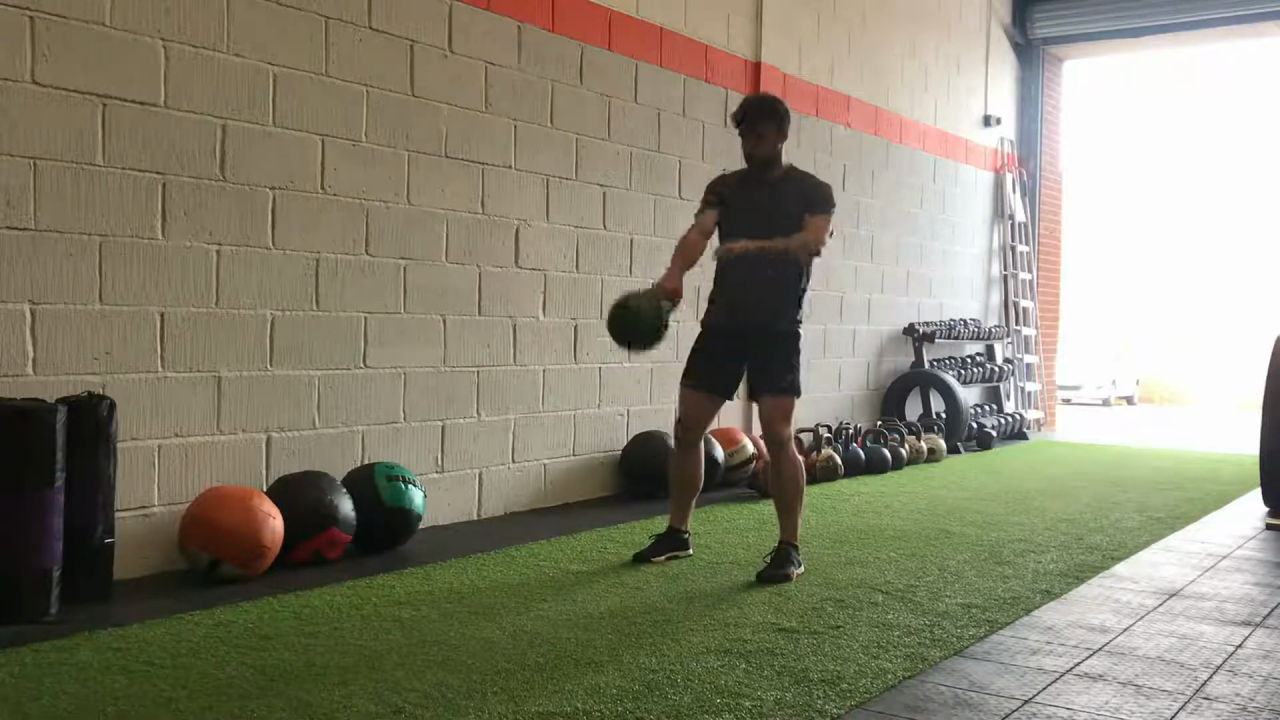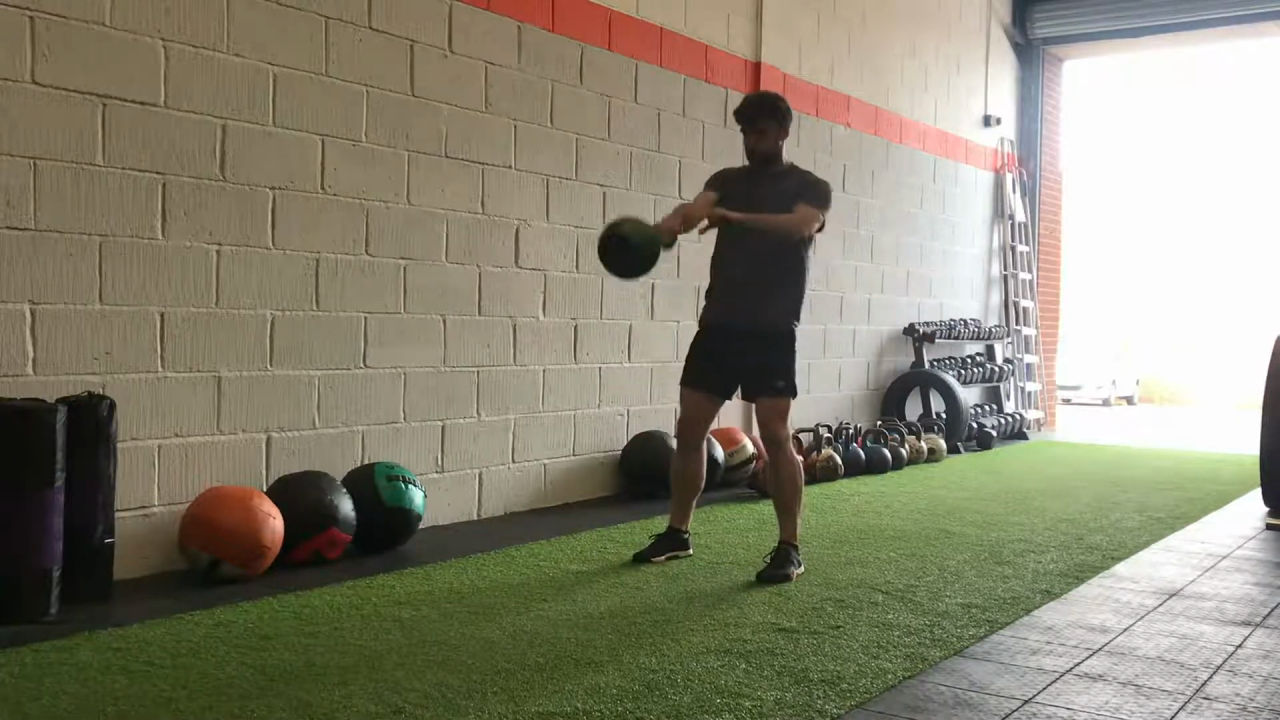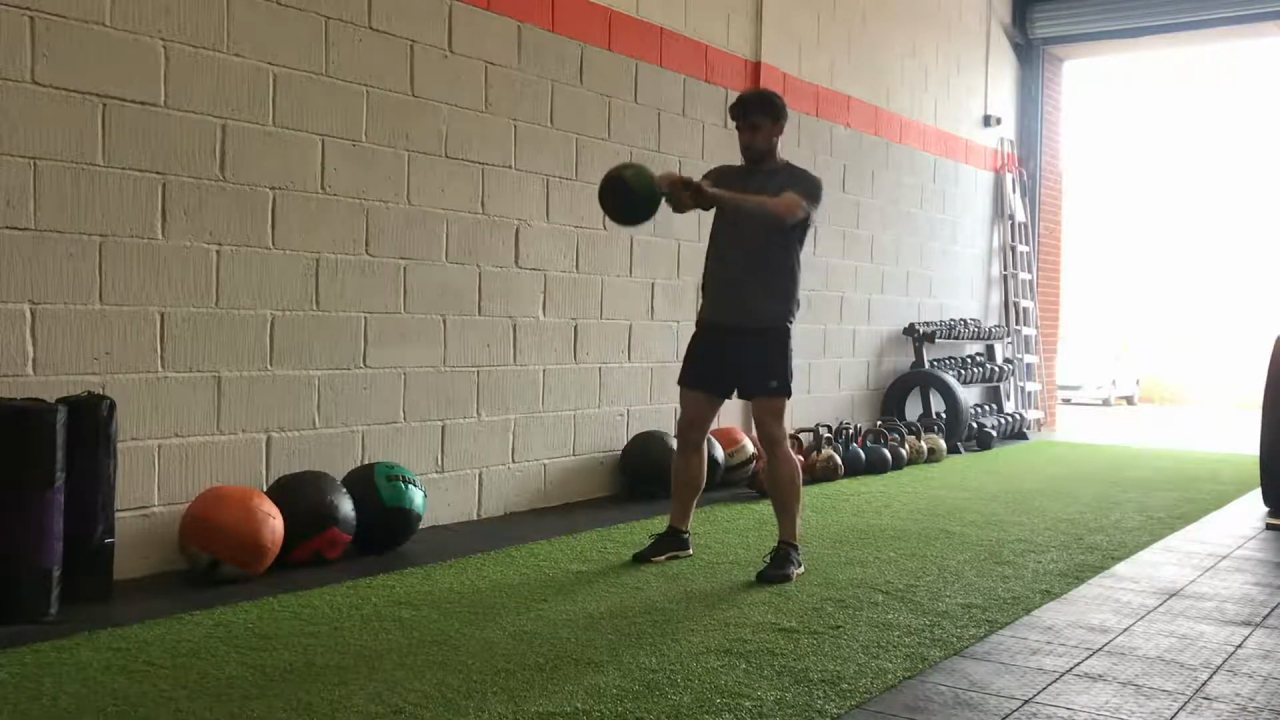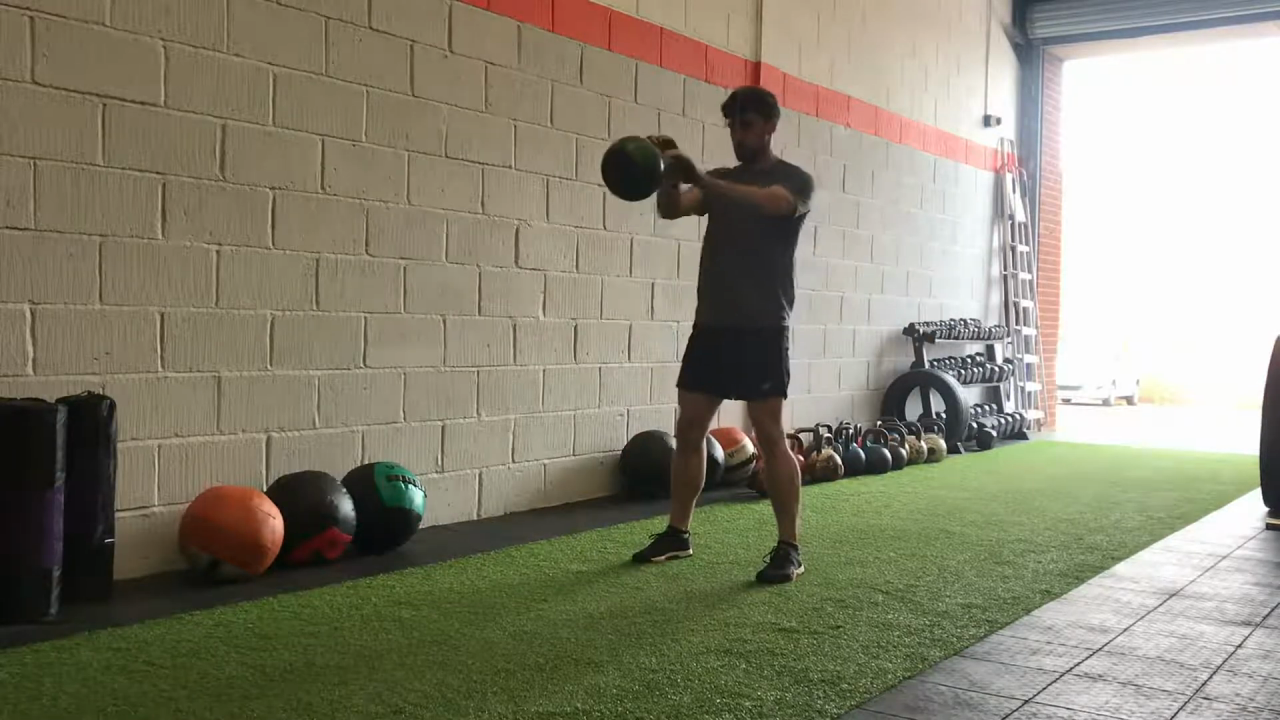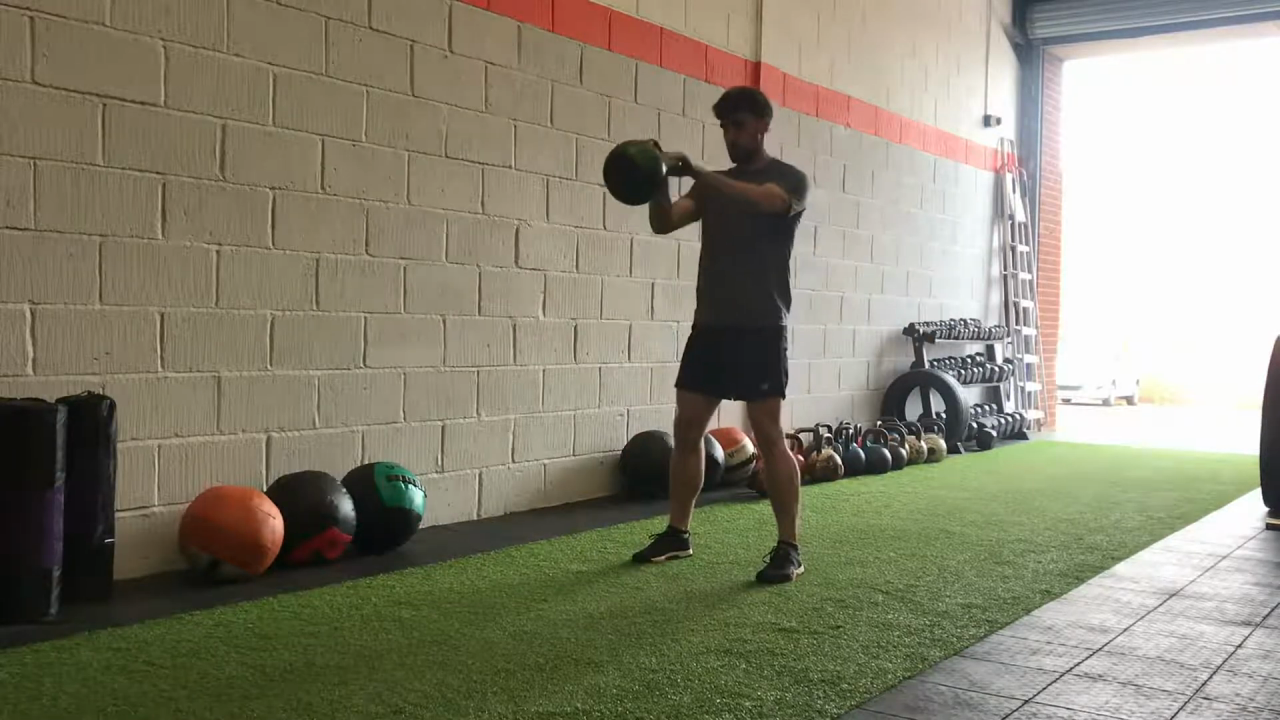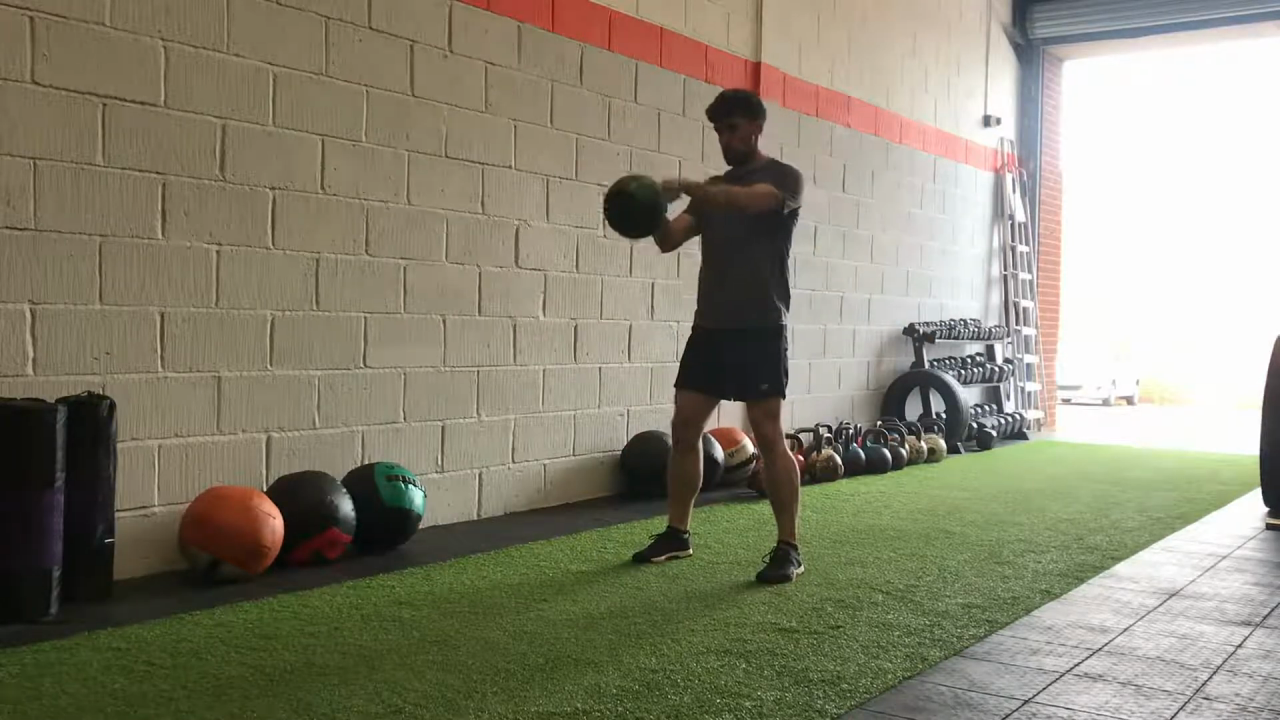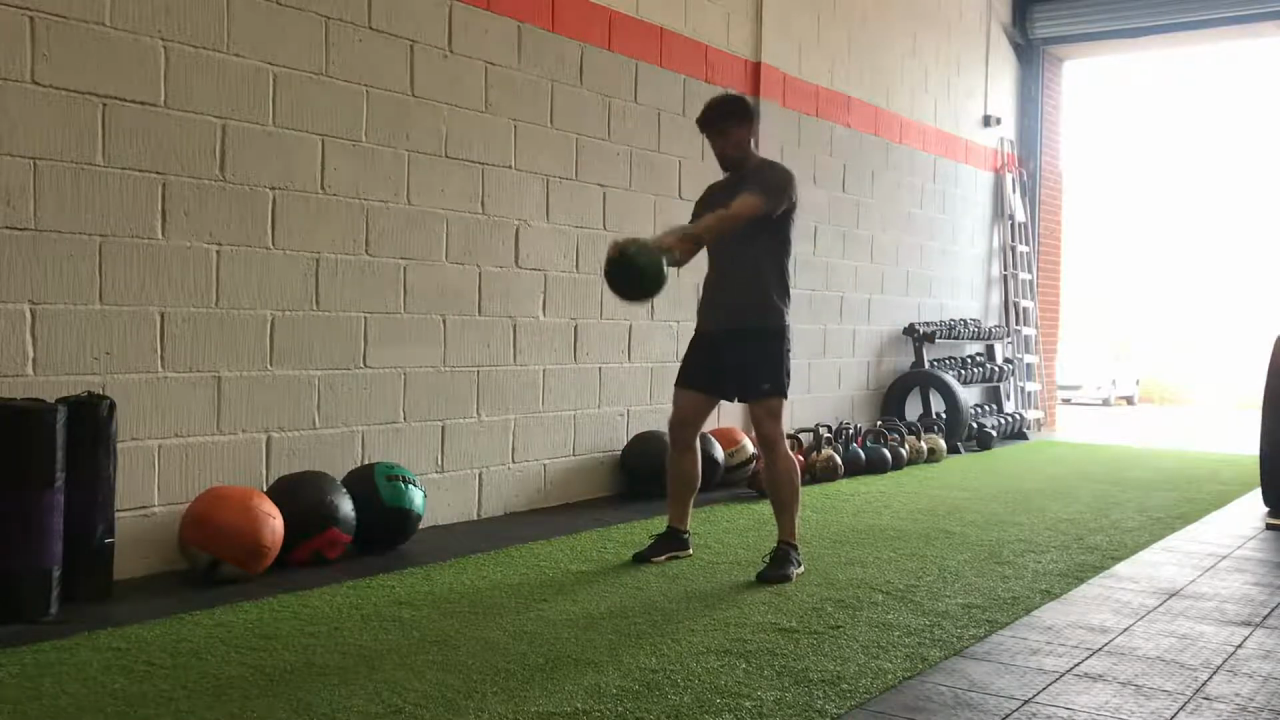
dt=0.1s
person 1, frame 1
left shoulder: (812, 191)
right shoulder: (727, 185)
left elbow: (813, 242)
right elbow: (699, 233)
left wrist: (751, 247)
right wrist: (674, 274)
left hip: (776, 329)
right hip: (721, 325)
left knee: (777, 436)
right knee: (687, 428)
left ankle: (790, 549)
right ankle: (677, 533)
person 1, frame 2
left shoulder: (810, 187)
right shoulder: (727, 180)
left elbow: (800, 227)
right elbow: (696, 208)
left wrist: (732, 217)
right wrist: (671, 222)
left hip: (772, 329)
right hip: (718, 325)
left knee: (775, 436)
right knee: (688, 429)
left ankle: (789, 548)
right ankle: (678, 533)
person 1, frame 3
left shoulder: (803, 184)
right shoulder: (725, 176)
left elbow: (784, 211)
right elbow: (683, 203)
left wrist: (711, 193)
right wrist: (670, 183)
left hip: (766, 327)
right hip: (714, 323)
left knee: (771, 435)
right knee: (689, 430)
left ankle: (789, 548)
right ankle: (677, 533)
person 1, frame 4
left shoulder: (794, 180)
right shoulder: (721, 178)
left elbow: (770, 203)
right elbow: (671, 208)
left wrist: (702, 178)
right wrist: (667, 174)
left hip: (761, 327)
right hip: (711, 324)
left knee: (770, 436)
right knee: (688, 431)
left ankle: (789, 548)
right ankle: (678, 533)
person 1, frame 5
left shoulder: (788, 179)
right shoulder: (714, 185)
left elbow: (763, 201)
right elbow: (664, 224)
left wrist: (697, 172)
right wrist: (655, 182)
left hip: (759, 327)
right hip: (710, 325)
left knee: (768, 436)
right knee: (685, 430)
left ankle: (789, 548)
right ankle: (677, 533)
person 1, frame 6
left shoulder: (783, 177)
right shoulder: (713, 189)
left elbow: (753, 200)
right elbow: (668, 240)
left wrist: (685, 186)
left hip: (759, 327)
right hip: (710, 326)
left knee: (768, 436)
right knee: (683, 430)
left ankle: (789, 548)
right ankle: (677, 533)
person 1, frame 7
left shoulder: (775, 179)
right shoulder: (714, 193)
left elbow: (733, 219)
right elbow: (685, 252)
left wrist: (678, 234)
left hip: (761, 330)
right hip: (714, 329)
left knee: (769, 436)
right knee: (682, 428)
left ankle: (788, 548)
right ankle: (677, 533)
